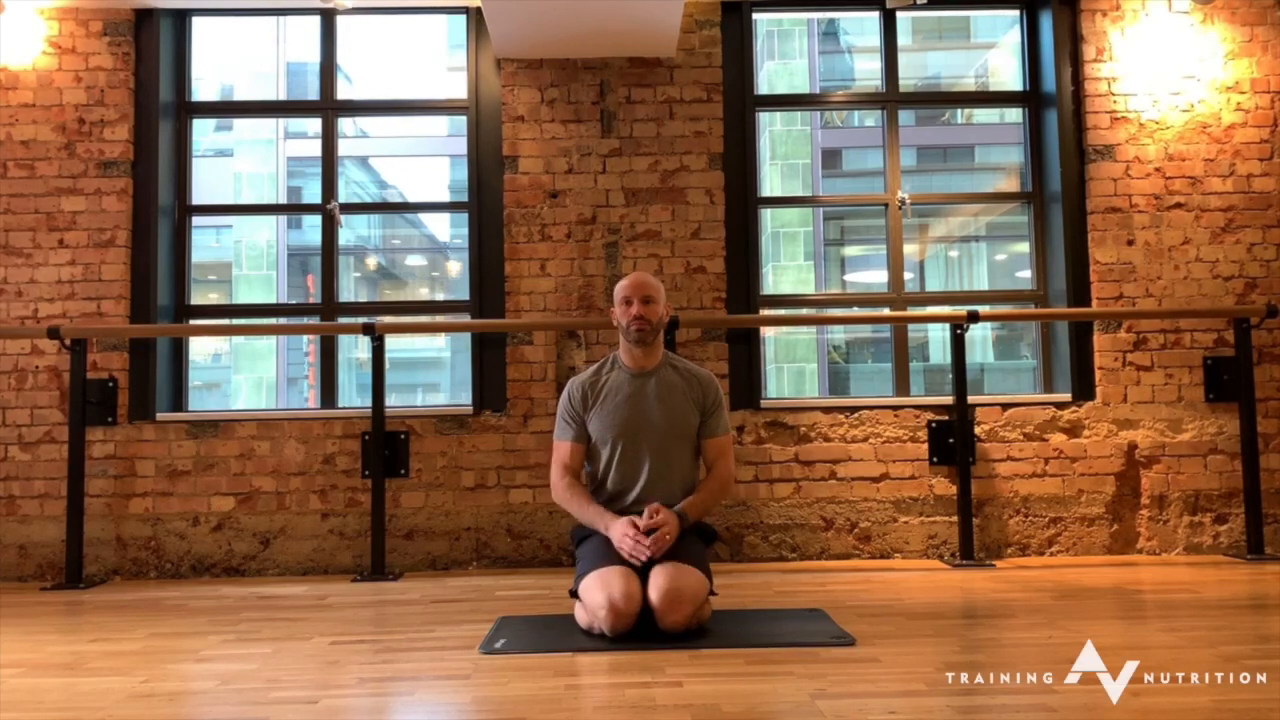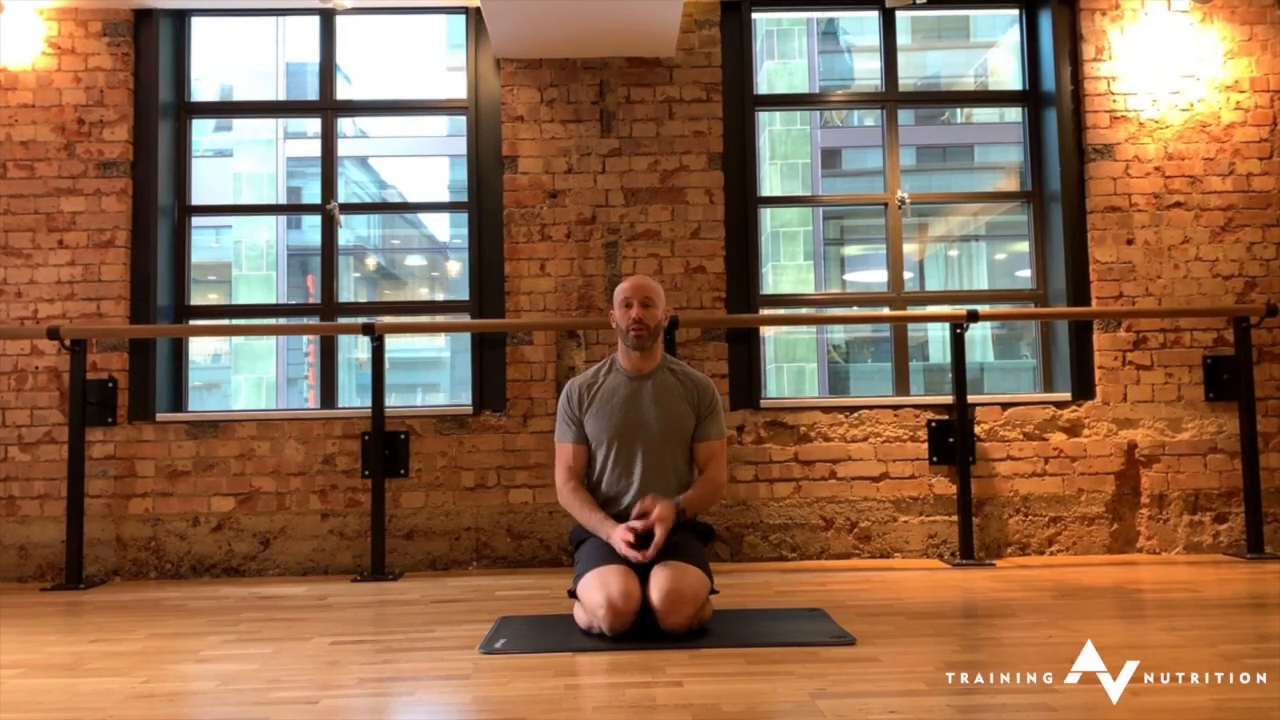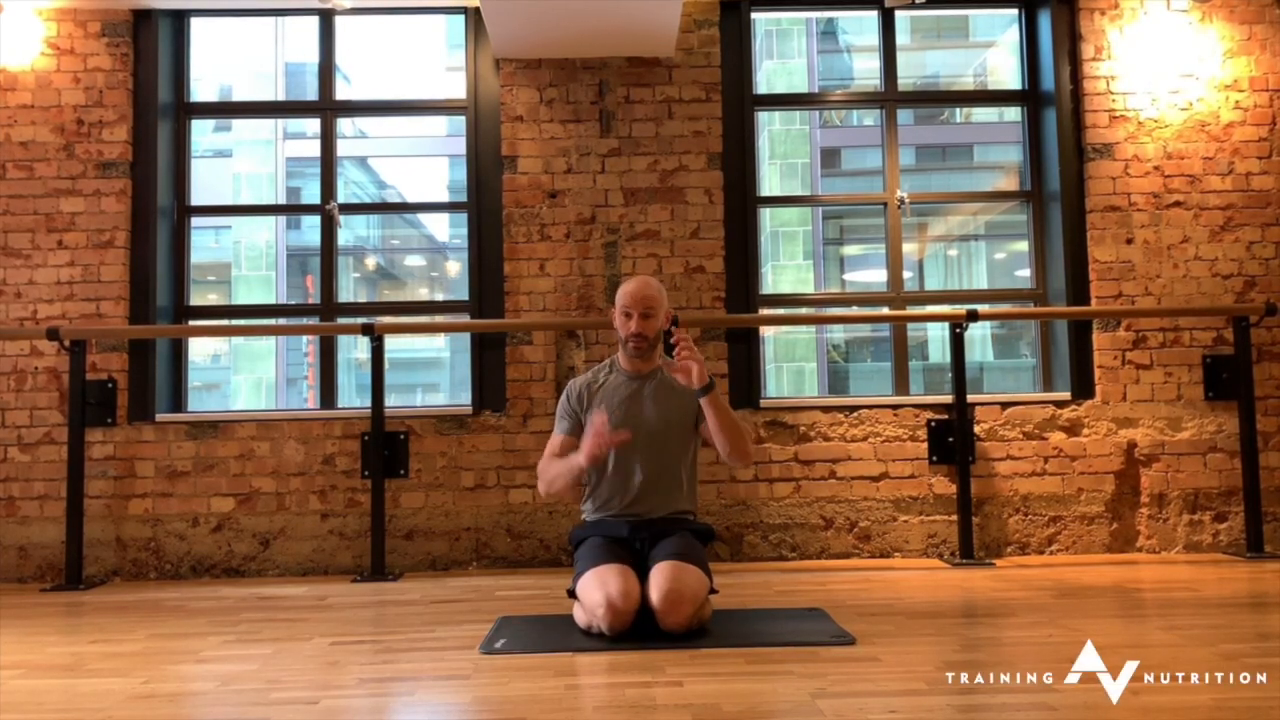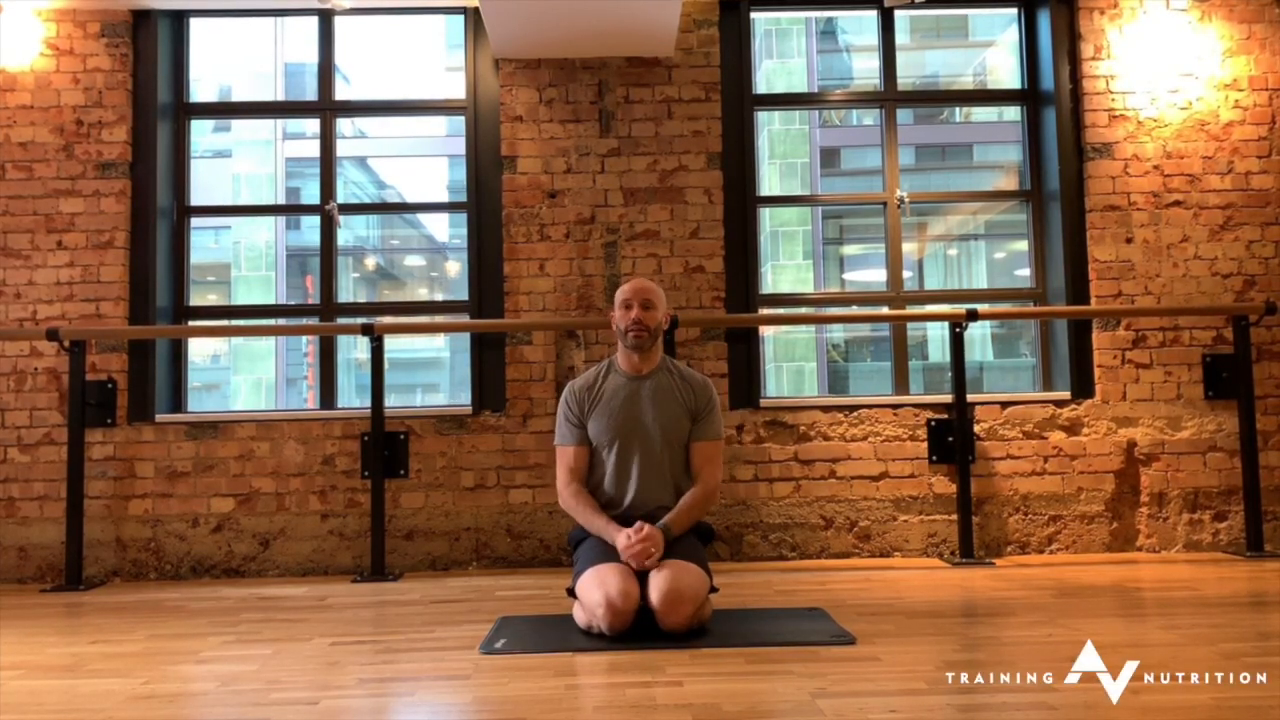
dt=1s
person 1, frame 1
left shoulder: (700, 384)
right shoulder: (582, 389)
left elbow: (722, 471)
right elbow: (562, 480)
left wrist: (679, 516)
right wrist: (611, 524)
left hip: (678, 527)
right hip: (606, 528)
left knee: (674, 610)
right knee: (615, 612)
left ankle: (675, 594)
right ankle: (588, 600)
person 1, frame 2
left shoulder: (697, 388)
right shoulder: (580, 391)
left elbow: (715, 478)
right elbow: (568, 482)
left wrist: (675, 509)
right wrist: (611, 528)
left hip: (677, 528)
right hip: (605, 529)
left knee: (676, 610)
right knee: (613, 610)
right ankle: (588, 597)
person 1, frame 3
left shoulder: (689, 387)
right shoulder: (581, 390)
left elbow: (741, 457)
right elbow: (546, 481)
left wrist: (705, 388)
right wrist: (582, 458)
left hip: (674, 528)
right hip: (605, 528)
left knee: (675, 608)
right knee: (612, 610)
left ankle: (647, 592)
right ankle: (588, 599)
person 1, frame 4
left shoulder: (697, 389)
right shoulder: (580, 392)
left elbow: (708, 481)
right elbow: (569, 486)
left wrist: (662, 531)
right wrist: (616, 534)
left hip: (675, 529)
right hip: (603, 530)
left knee: (675, 609)
right knee: (612, 610)
left ankle: (665, 590)
